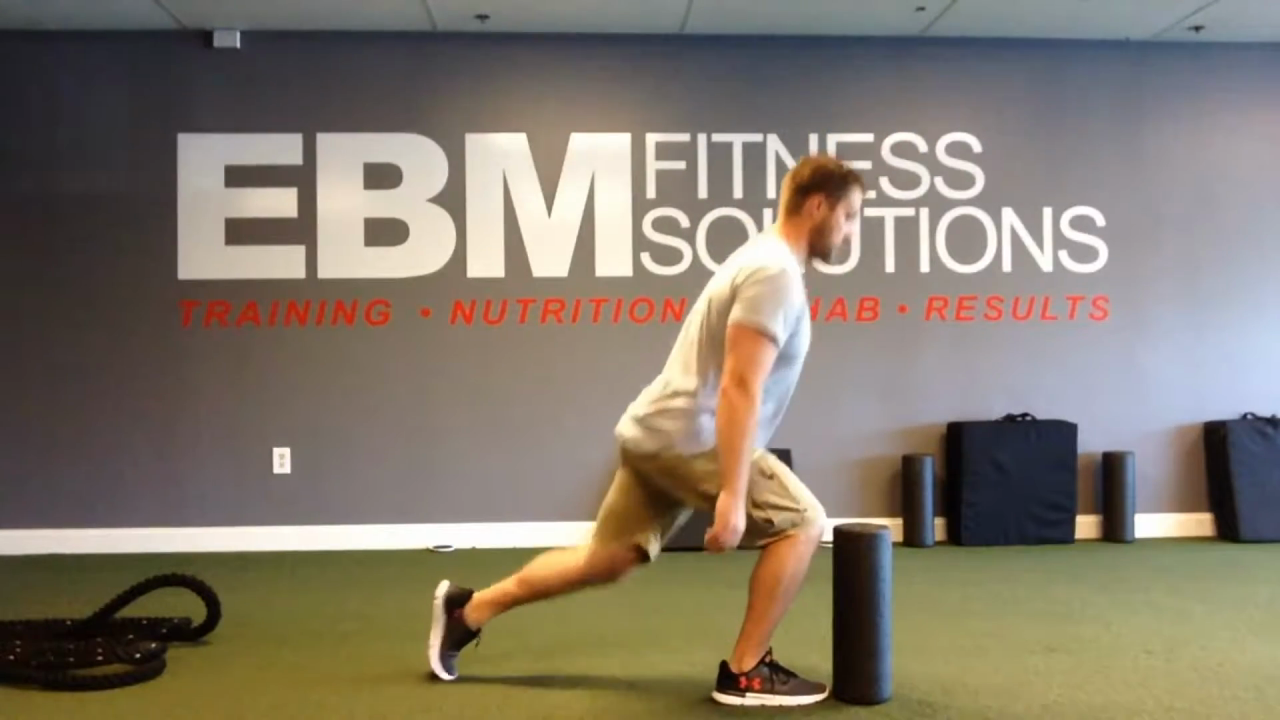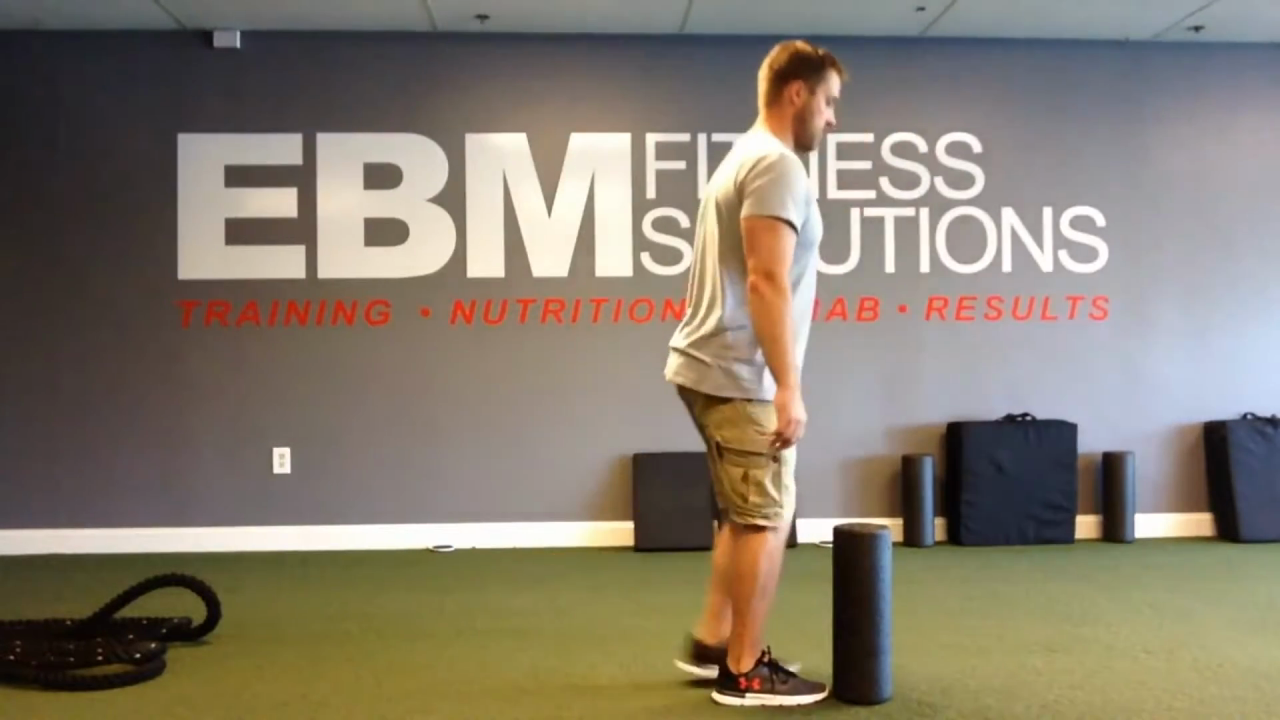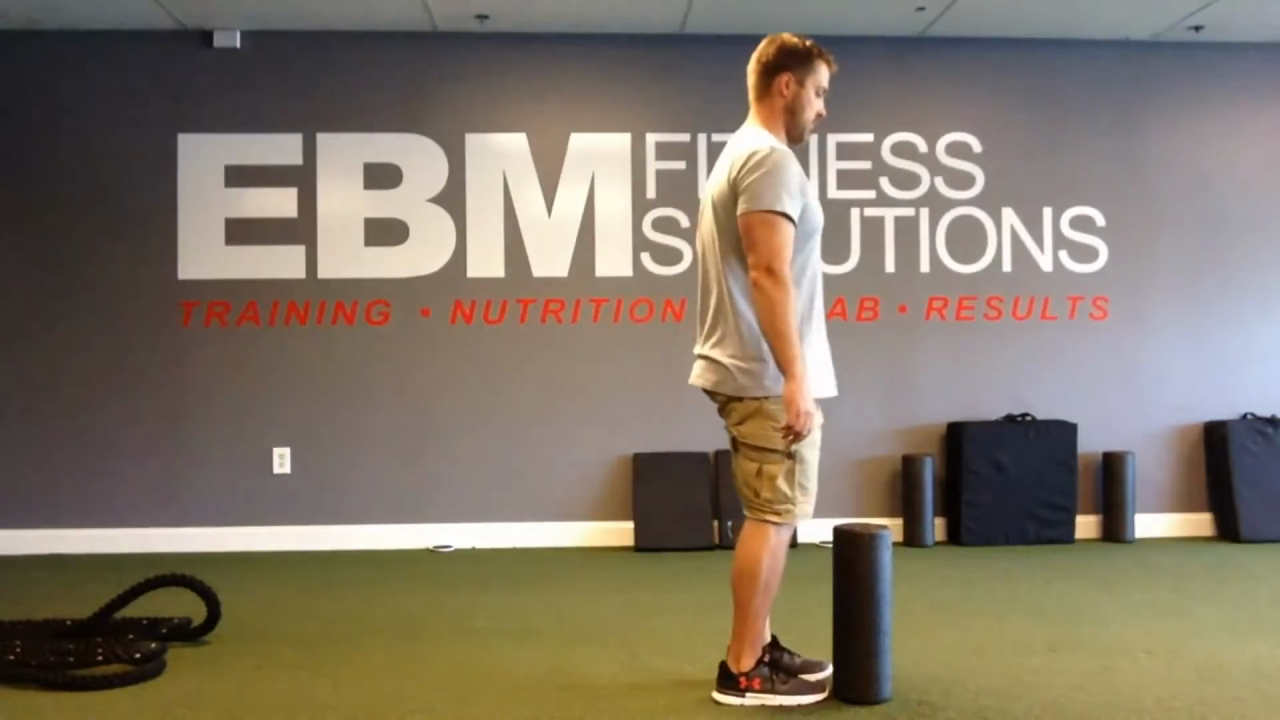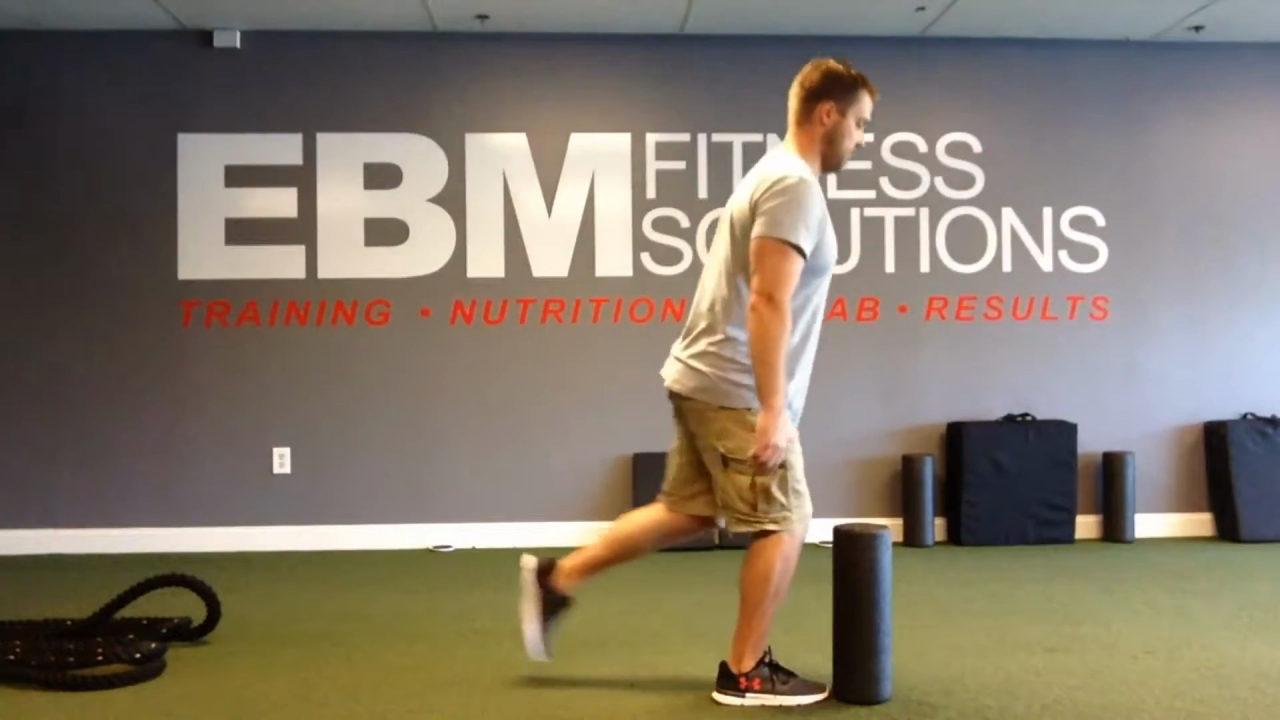
dt=0.5s
person 1, frame 1
left shoulder: (763, 259)
right shoulder: (776, 272)
right elbow: (741, 389)
left wrist: (732, 482)
right wrist: (733, 497)
left hip: (657, 433)
right hip: (686, 436)
left knee: (607, 557)
right knee: (801, 524)
left ankle: (468, 610)
right ankle: (746, 672)
person 1, frame 2
left shoulder: (745, 157)
right shoulder: (776, 164)
right elbow: (768, 282)
right wrist: (788, 388)
left hip: (711, 365)
right hip: (737, 375)
left knee: (746, 516)
right knee: (765, 520)
left ankle: (712, 641)
right ankle: (745, 672)
person 1, frame 3
left shoulder: (741, 154)
right shoulder: (769, 158)
right elbow: (768, 276)
right wrist: (795, 379)
left hip: (745, 370)
right hip: (765, 376)
left knee: (769, 516)
right knee: (774, 517)
left ankle: (758, 649)
right ankle: (743, 671)
person 1, frame 4
left shoulder: (777, 175)
right shoulder: (794, 186)
right elbow: (767, 303)
left wrist: (764, 402)
right wrist: (772, 412)
left hip: (703, 374)
right hip: (729, 384)
left knee: (685, 513)
right knee: (781, 523)
left ankle: (553, 583)
right ankle: (744, 672)
